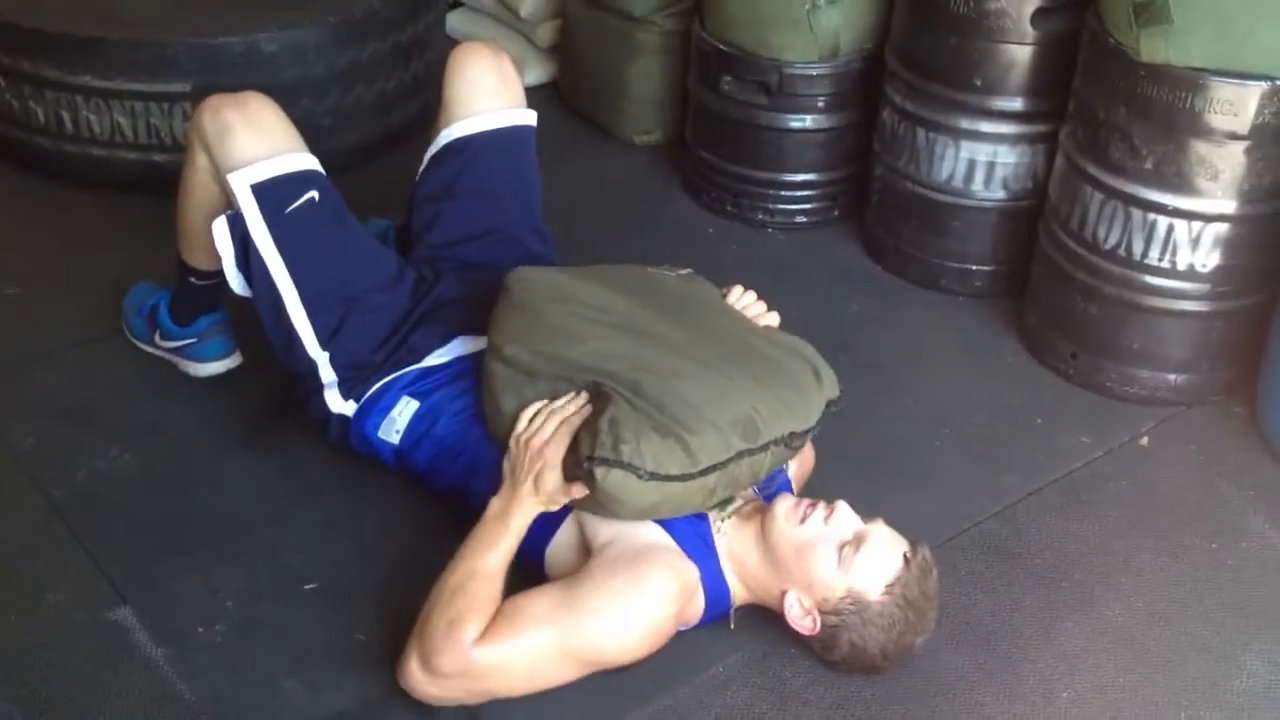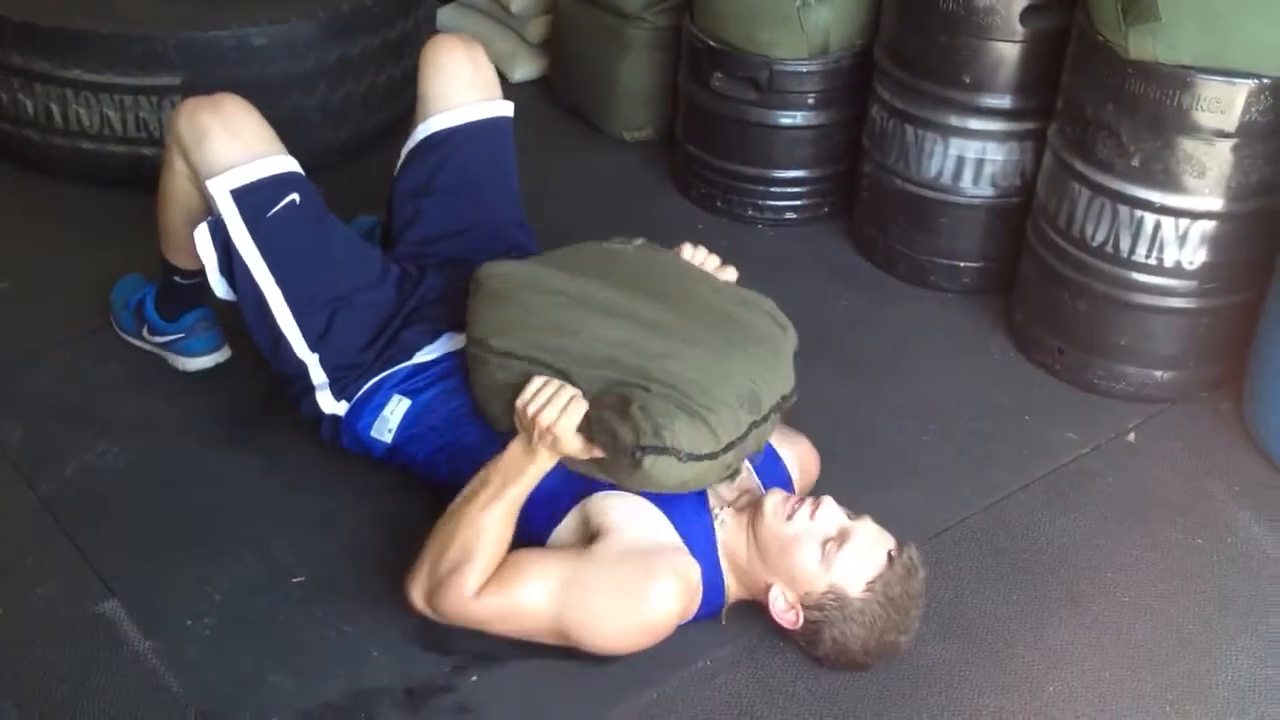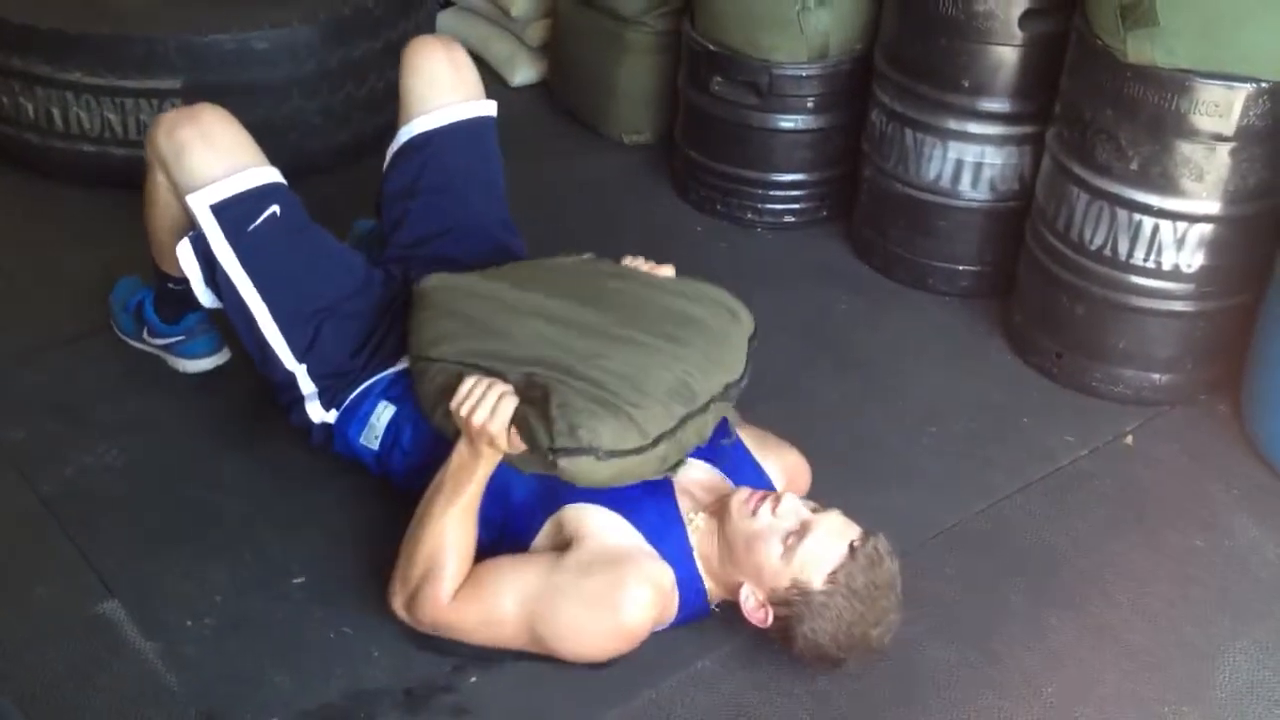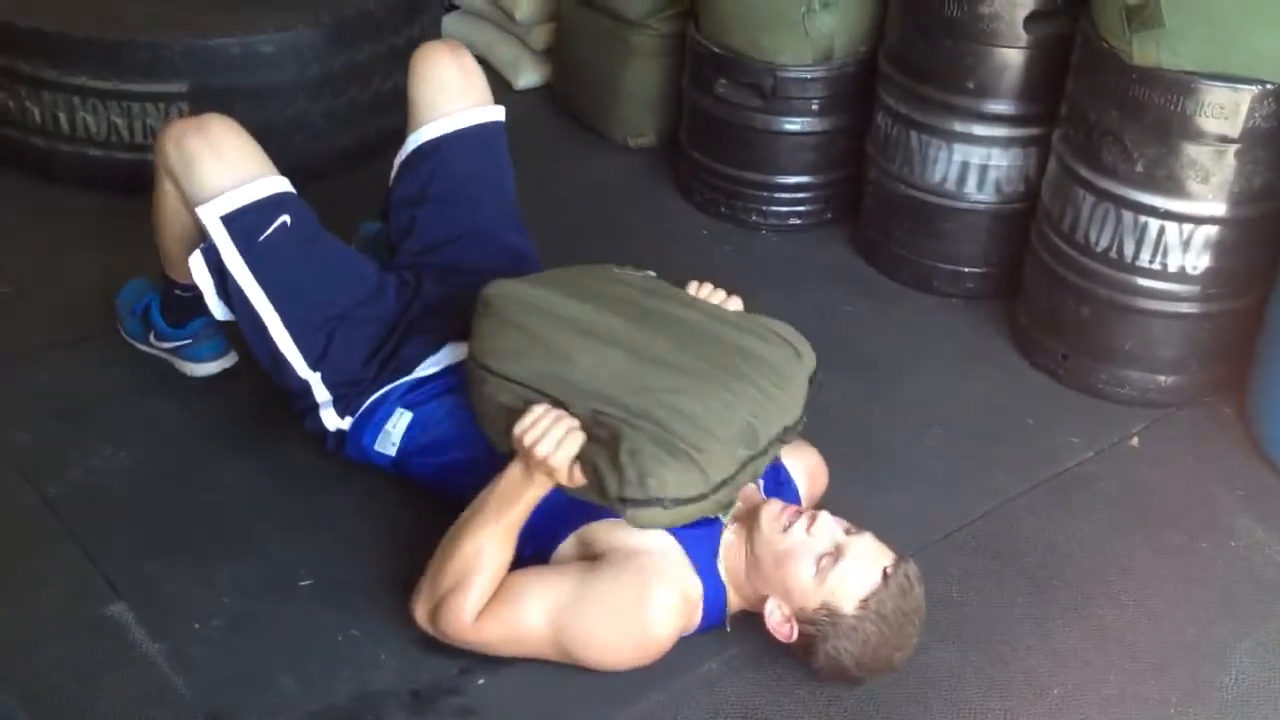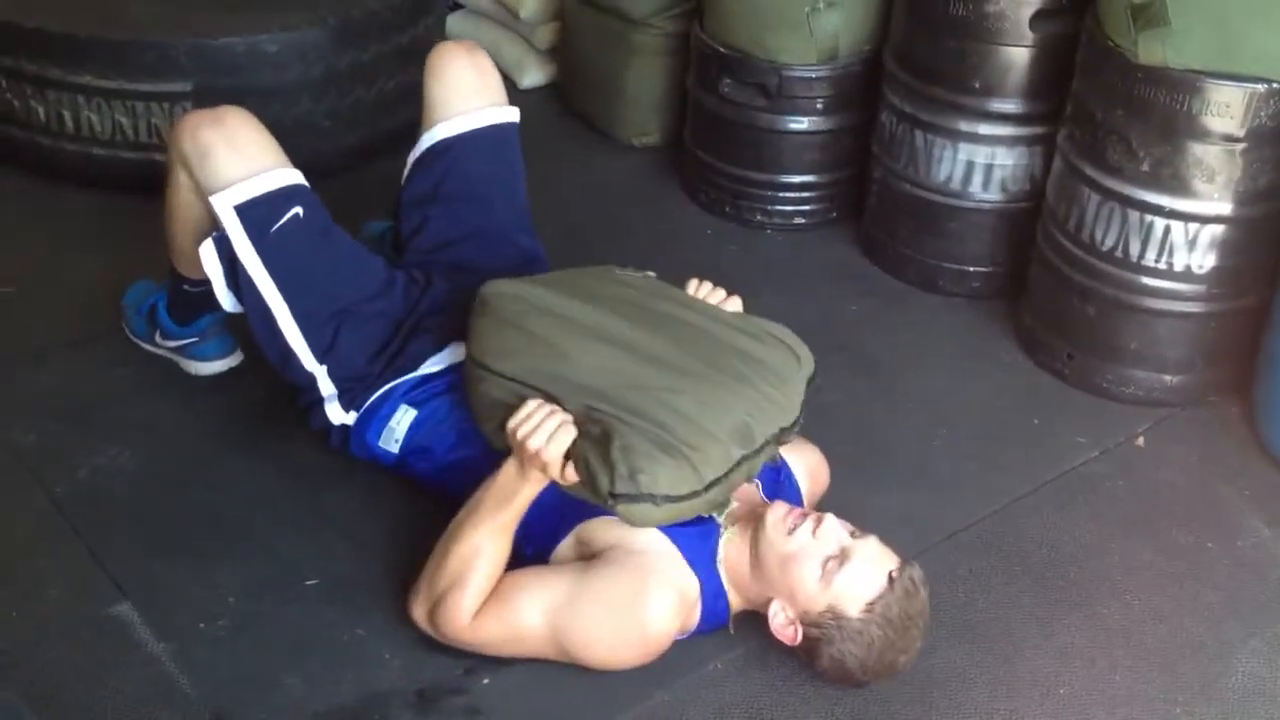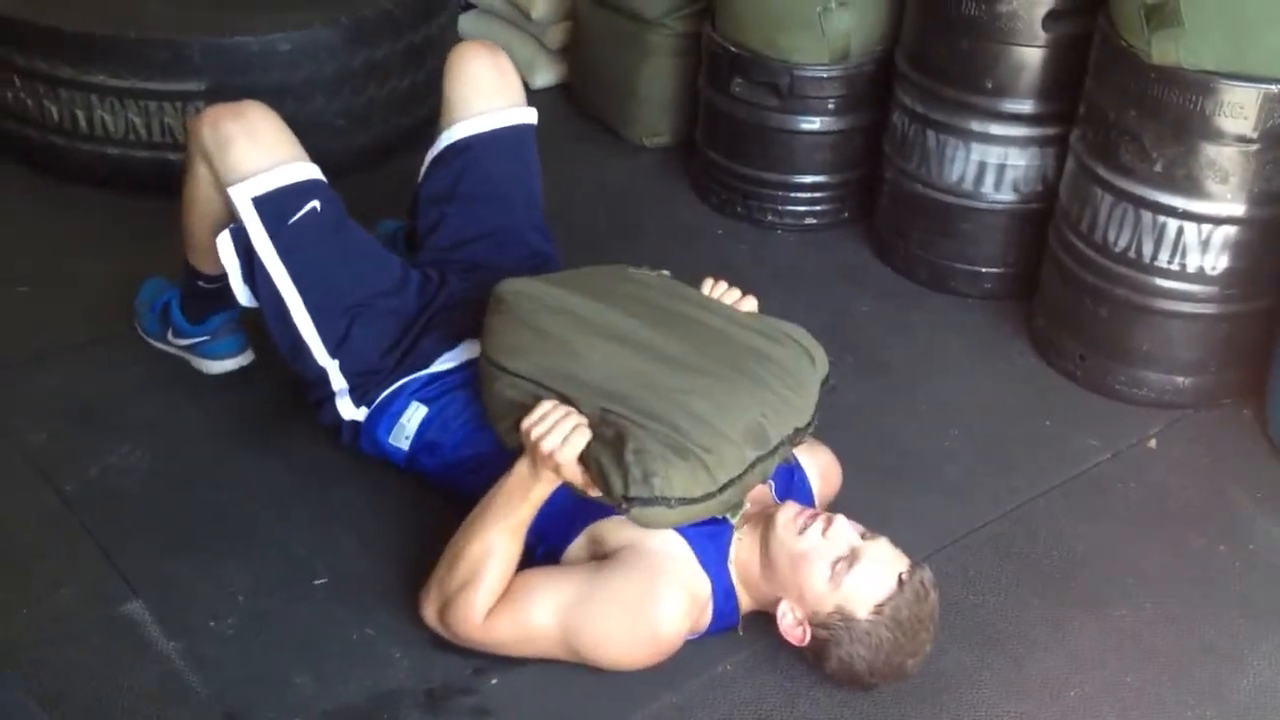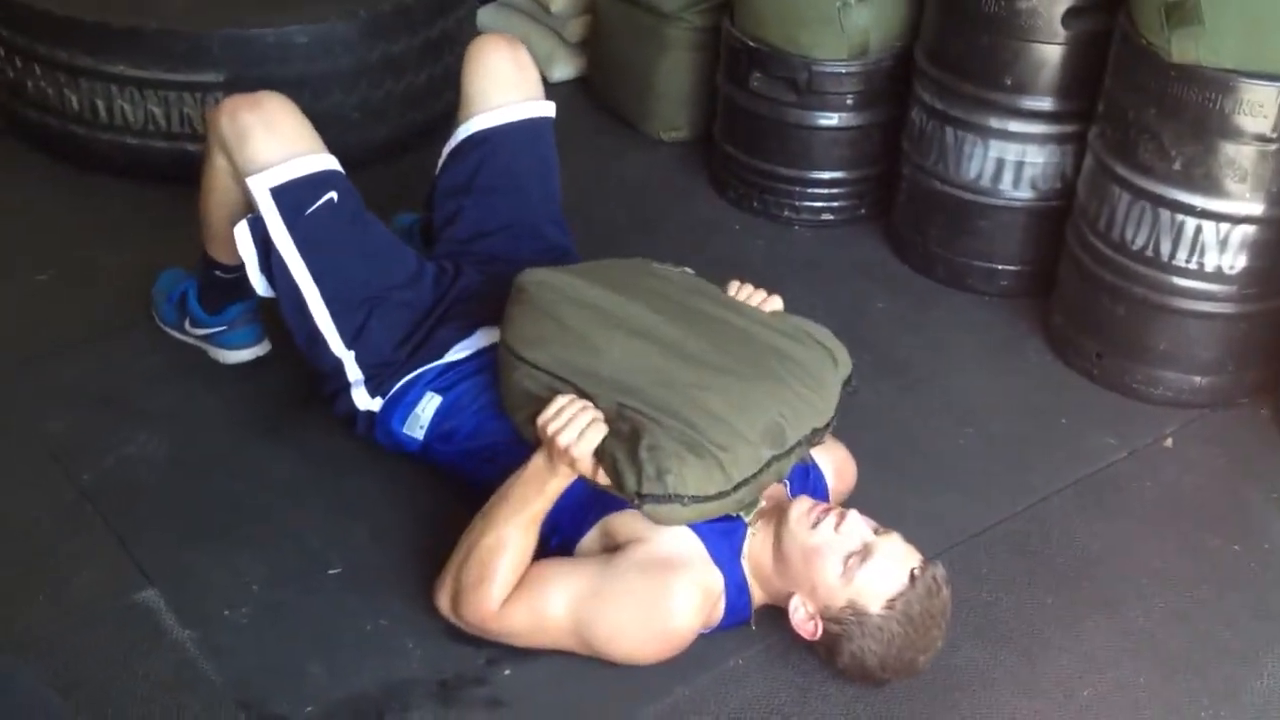
dt=0.4s
person 1, frame 1
left shoulder: (654, 594)
right shoulder: (777, 471)
left elbow: (432, 668)
left wrist: (519, 498)
left hip: (388, 374)
right hip: (502, 312)
left knee: (232, 119)
right knee: (477, 59)
left ankle: (188, 319)
right ankle: (410, 253)
person 1, frame 2
left shoulder: (652, 592)
right shoulder: (785, 464)
left elbow: (438, 590)
left wrist: (534, 446)
left hip: (377, 371)
left knee: (208, 120)
right knee: (453, 54)
left ankle: (175, 315)
right ankle: (383, 253)
person 1, frame 3
left shoulder: (626, 599)
right shoulder: (776, 473)
left elbow: (421, 601)
left wrist: (478, 448)
left hip: (364, 379)
left knee: (188, 133)
right knee: (435, 55)
left ankle: (173, 320)
right ankle: (390, 257)
person 1, frame 4
left shoulder: (656, 610)
right shoulder: (794, 474)
left elbow: (442, 612)
left wrist: (531, 477)
left hip: (380, 386)
left knee: (195, 144)
right knee: (441, 60)
left ankle: (180, 322)
right ankle: (384, 263)
person 1, frame 5
left shoulder: (652, 606)
right shoulder: (797, 474)
left elbow: (443, 612)
left wrist: (525, 472)
left hip: (385, 383)
left knee: (210, 134)
right knee: (458, 59)
left ankle: (186, 321)
right ankle: (404, 254)
person 1, frame 6
left shoulder: (662, 607)
right shoulder: (807, 473)
left elbow: (453, 613)
left wrist: (537, 471)
left hip: (398, 380)
left knee: (229, 128)
right knee: (477, 61)
left ankle: (201, 318)
right ankle: (419, 250)
person 1, frame 7
left shoulder: (677, 602)
right shoulder: (823, 471)
left elbow: (464, 602)
left wrist: (553, 466)
left hip: (411, 371)
left knee: (247, 119)
right knee: (495, 53)
left ankle: (217, 310)
right ankle: (435, 242)
